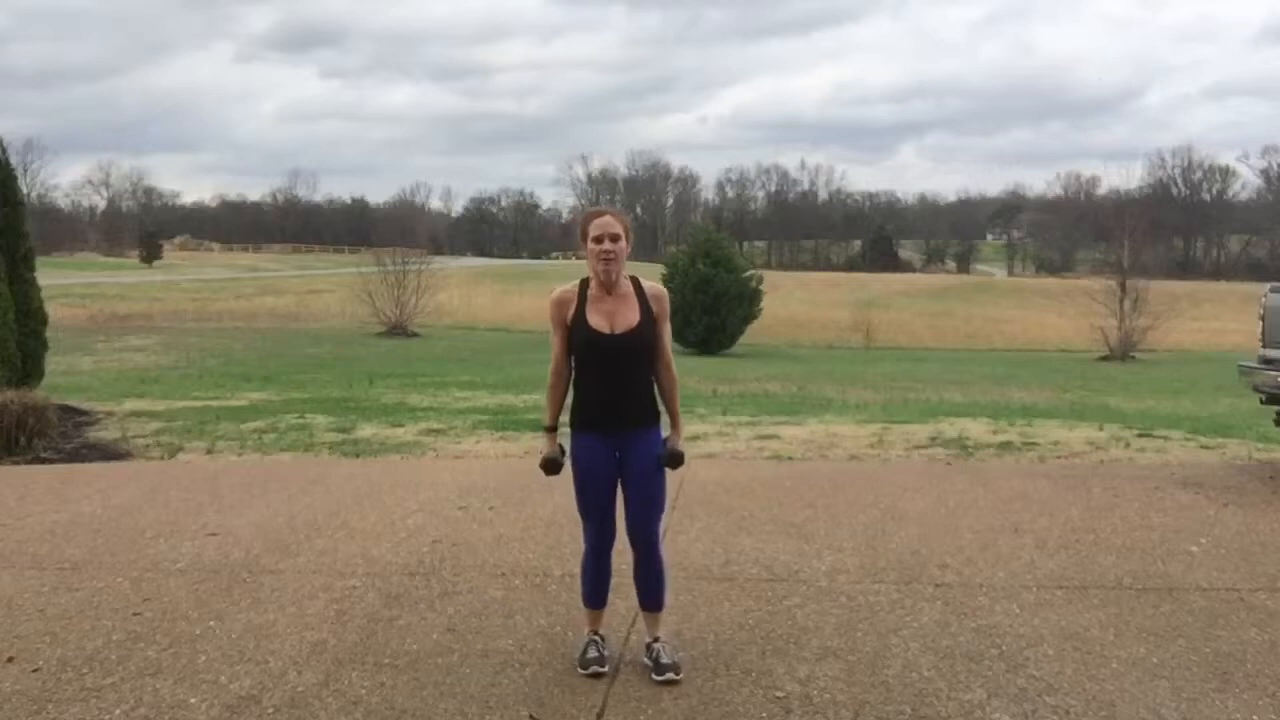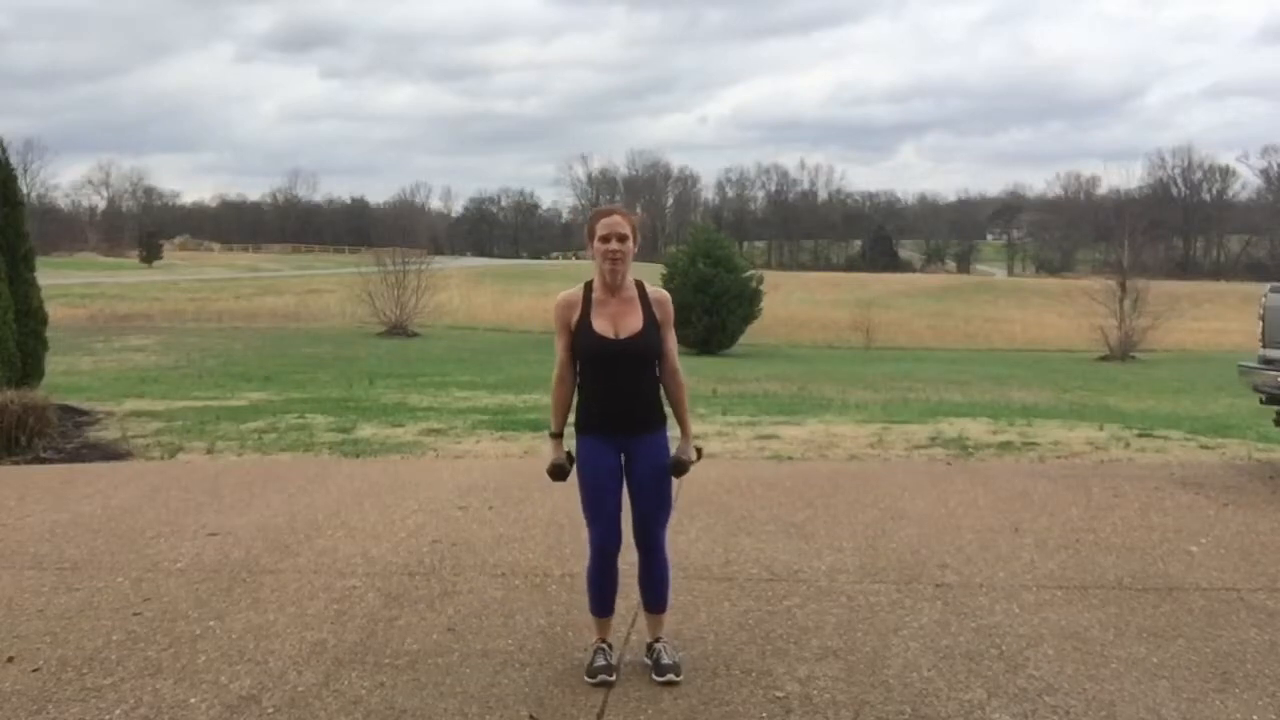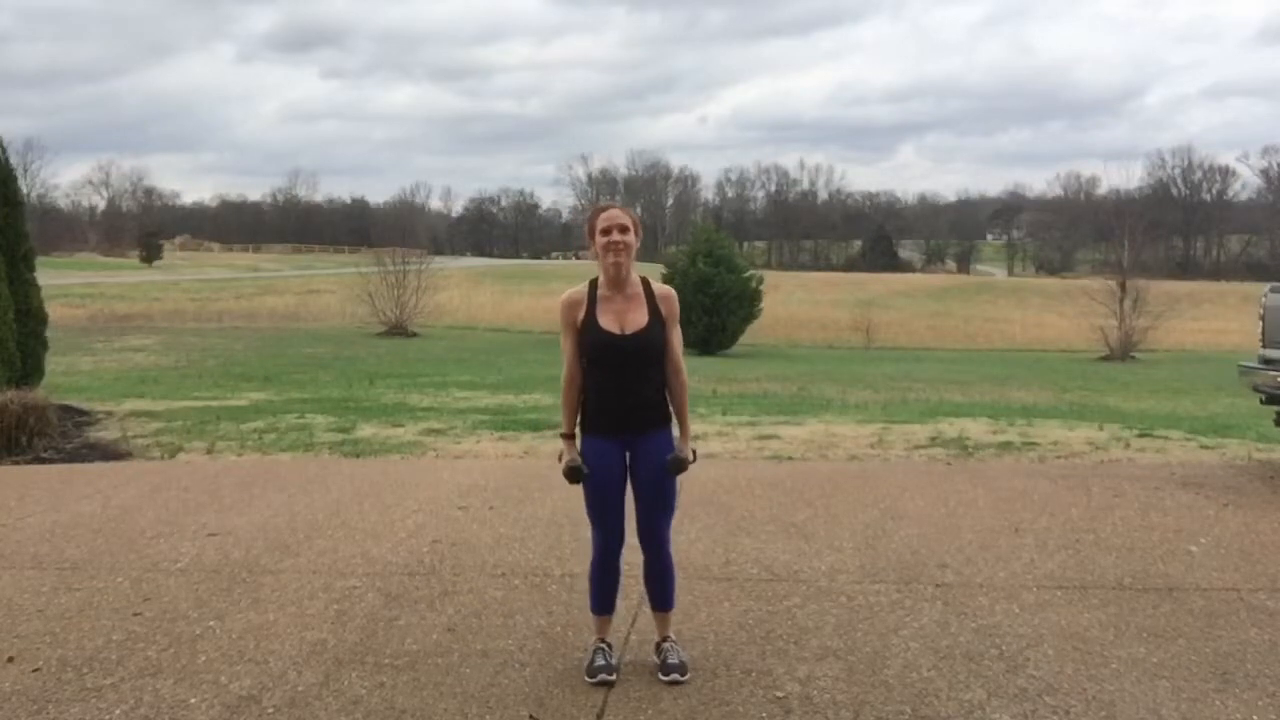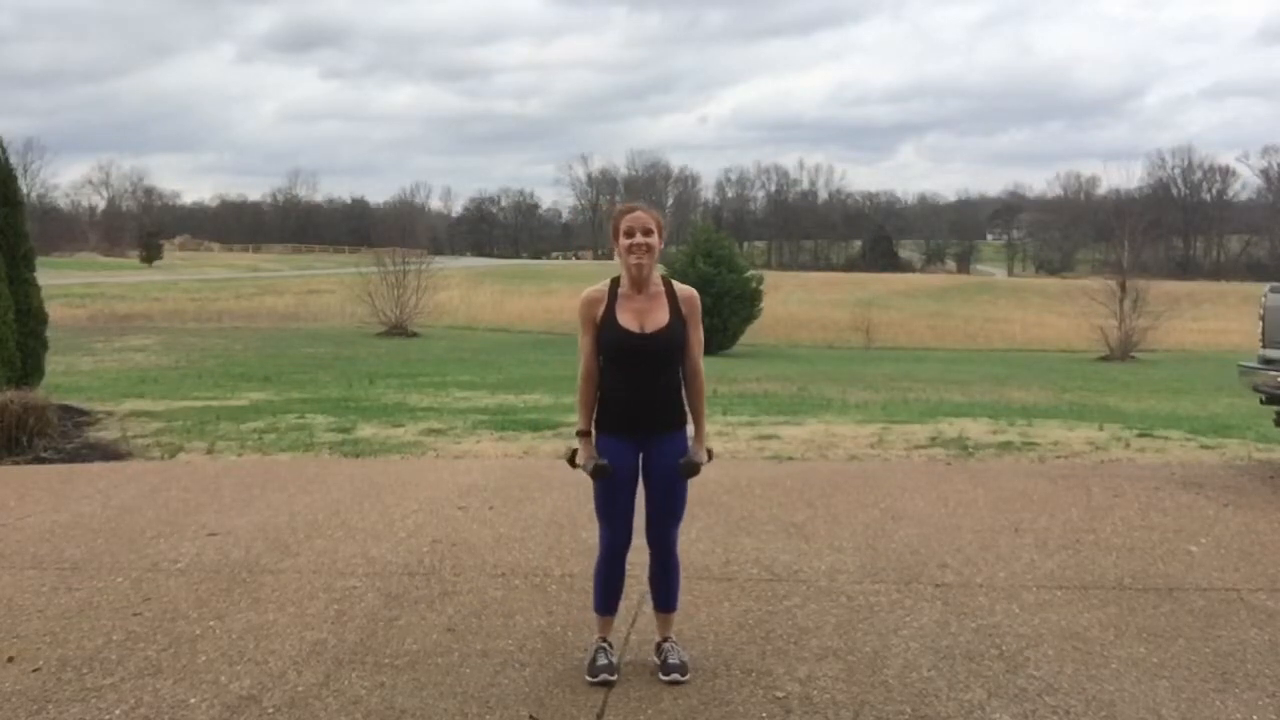
dt=0.5s
person 1, frame 1
left shoulder: (654, 296)
right shoulder: (566, 300)
left elbow: (665, 366)
right elbow: (559, 371)
left wrist: (676, 428)
right wrist: (550, 432)
left hip: (643, 432)
right hip: (590, 434)
left knee: (646, 538)
right knee: (598, 539)
left ankle: (655, 639)
right ankle: (593, 634)
person 1, frame 2
left shoulder: (658, 301)
right shoulder: (570, 304)
left elbow: (671, 371)
right elbow: (564, 376)
left wrist: (686, 434)
right wrist: (556, 438)
left hip: (649, 435)
right hip: (595, 438)
left knee: (651, 541)
right knee: (603, 543)
left ankle: (657, 640)
right ankle: (601, 643)
person 1, frame 3
left shoulder: (663, 297)
right shoulder: (575, 302)
left elbow: (675, 370)
right elbow: (572, 376)
left wrist: (685, 434)
right wrist: (568, 438)
left hip: (654, 434)
right hip: (600, 437)
left knee: (656, 540)
right knee: (607, 542)
left ankle: (665, 639)
right ankle: (601, 642)
person 1, frame 4
left shoulder: (685, 298)
right shoulder: (595, 300)
left elbow: (694, 373)
right elbow: (588, 374)
left wrist: (700, 437)
right wrist: (584, 436)
left hip: (668, 436)
right hip: (615, 436)
left knee: (664, 540)
right knee: (614, 541)
left ankle: (666, 640)
right ankle: (602, 642)
